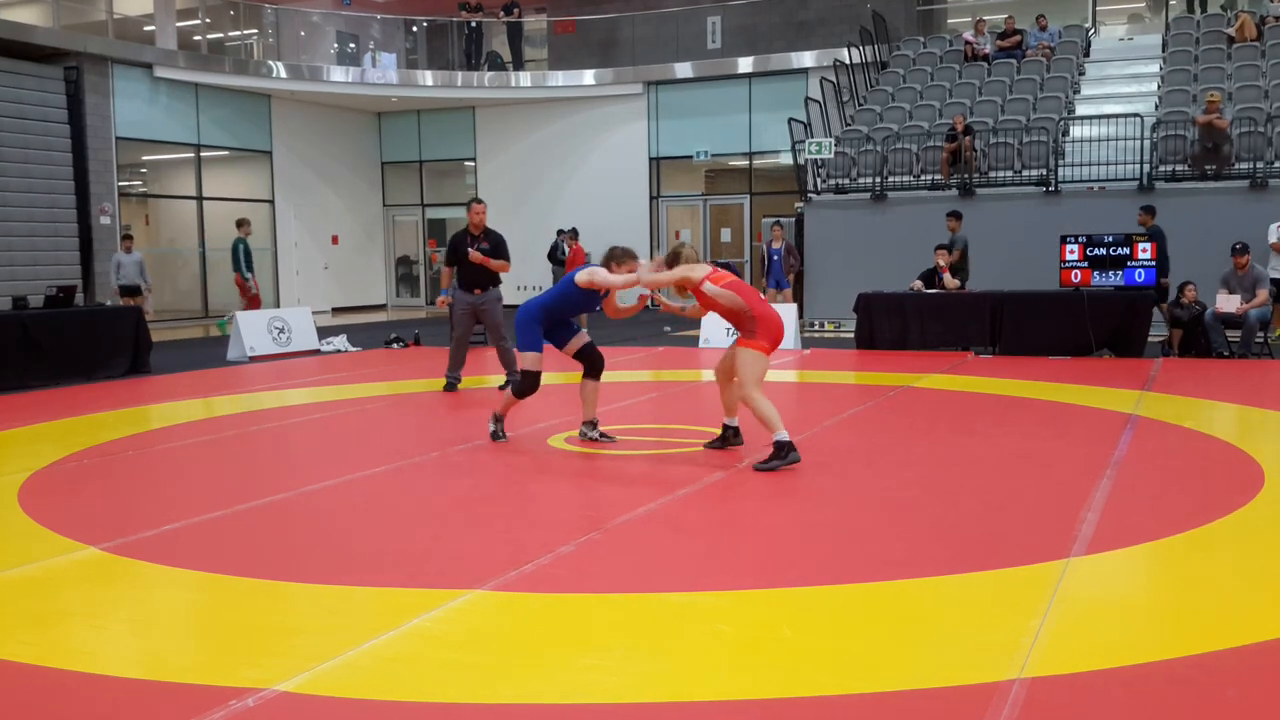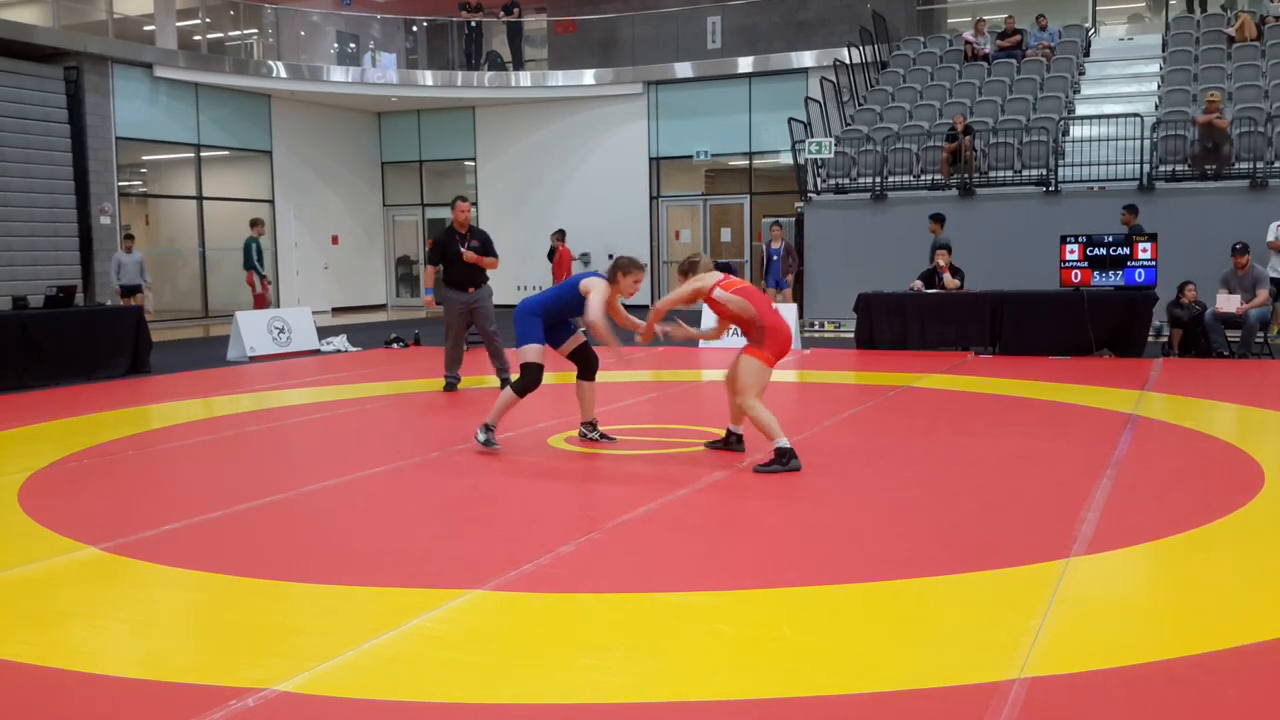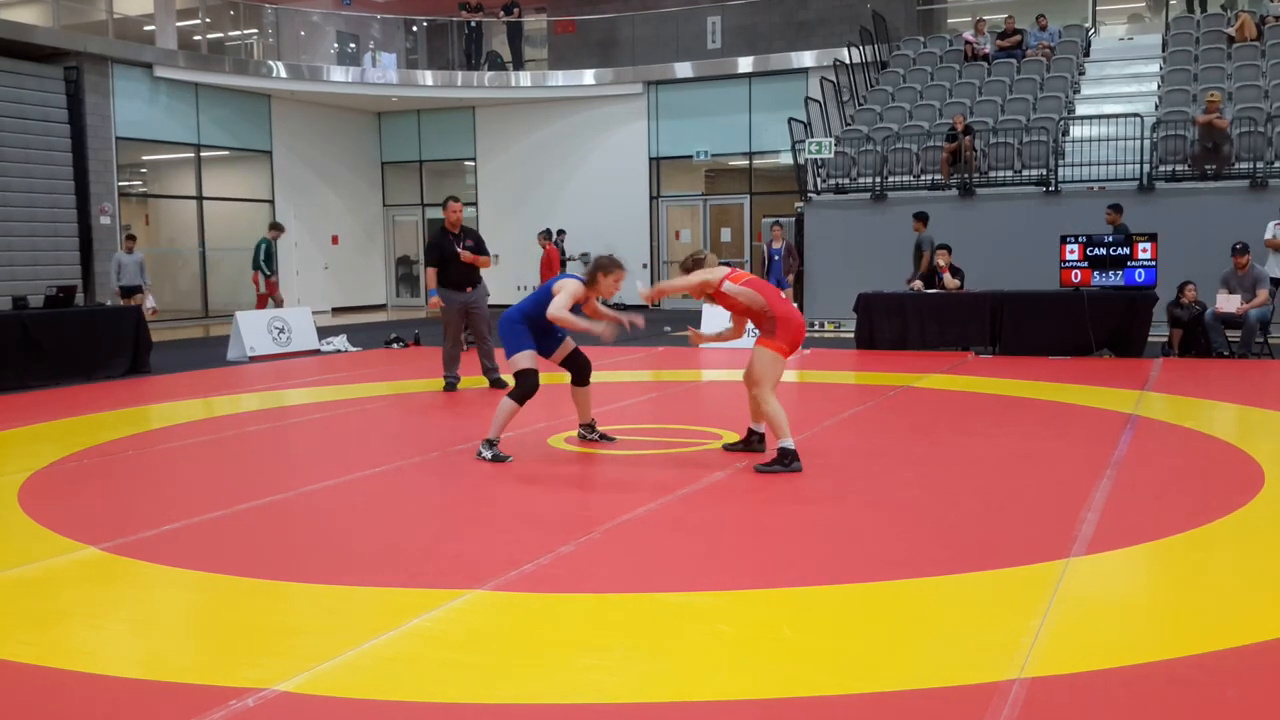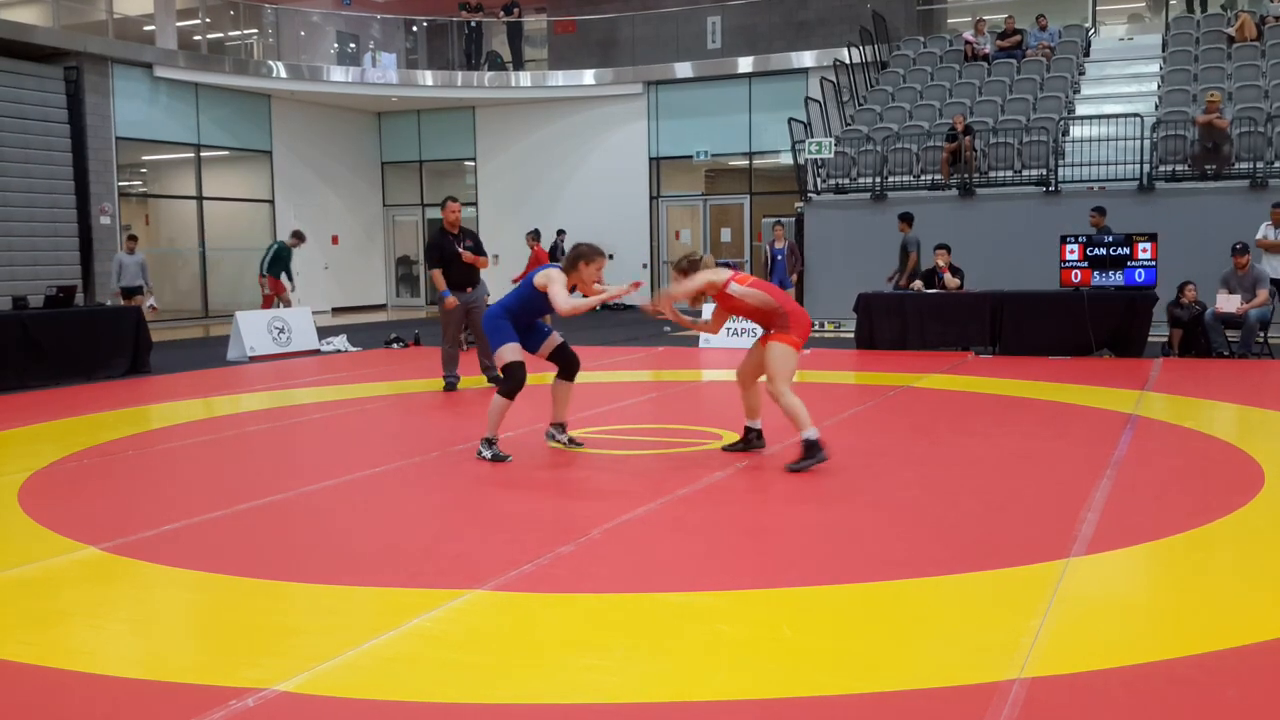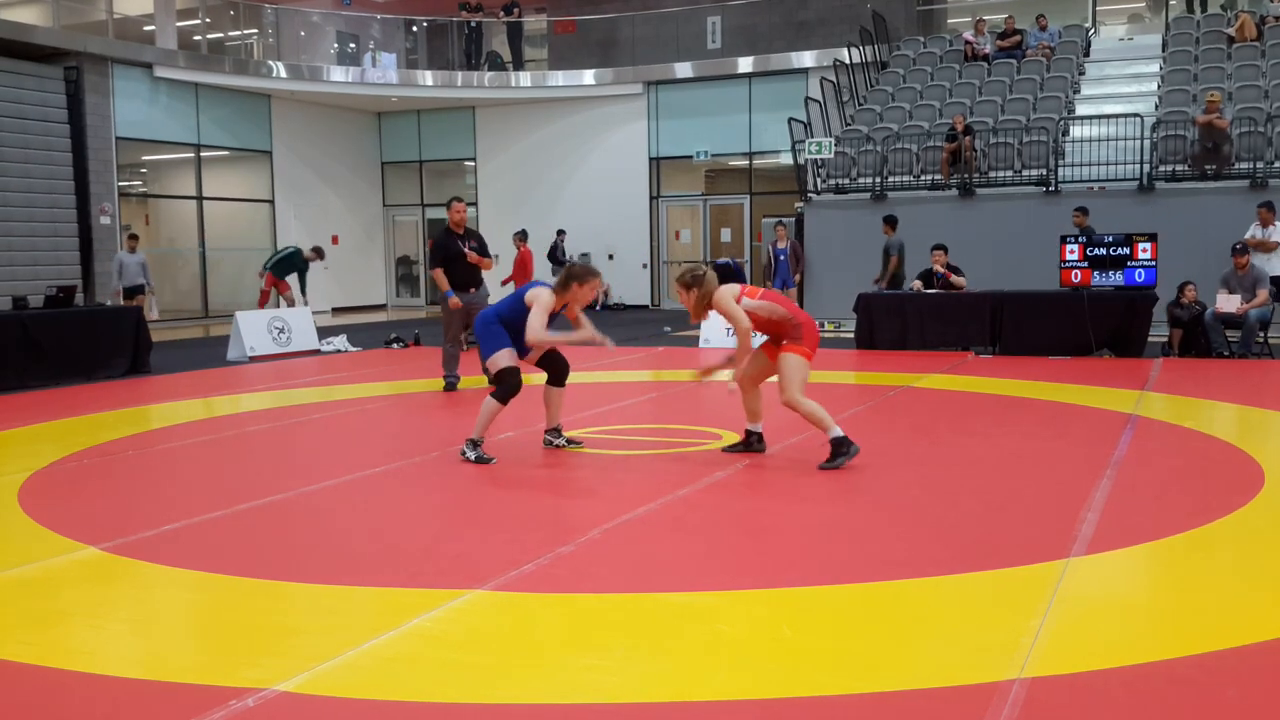
dt=0.2s
person 1, frame 1
left shoulder: (688, 271)
right shoulder: (708, 275)
left elbow: (647, 281)
right elbow: (699, 310)
left wrist: (646, 269)
right wrist: (667, 305)
left hip: (759, 325)
right hip: (766, 323)
left knee: (748, 392)
right knee: (723, 373)
left ankle: (785, 448)
right ankle: (730, 432)
person 1, frame 2
left shoulder: (701, 281)
right shoulder: (720, 286)
left elbow: (661, 306)
right elbow: (718, 332)
left wrist: (648, 330)
right wrist: (691, 333)
left hip: (767, 333)
right hip: (774, 332)
left knee: (745, 401)
right knee: (733, 382)
left ankle: (786, 454)
right ankle: (733, 437)
person 1, frame 3
left shoulder: (708, 275)
right shoulder: (729, 282)
left elbow: (666, 287)
right elbow: (737, 330)
left wrist: (648, 294)
right wrist: (706, 337)
left hip: (780, 324)
right hip: (789, 323)
left knee: (762, 392)
right knee: (751, 380)
left ankle: (788, 455)
right ankle: (755, 437)
person 1, frame 4
left shoulder: (709, 277)
right shoulder: (720, 292)
left elbow: (677, 290)
right elbow: (713, 326)
left wrist: (661, 301)
right wrist: (677, 318)
left hip: (788, 322)
right hip: (784, 324)
left knee: (776, 388)
right knee: (744, 375)
left ankle: (813, 445)
right ankle: (753, 435)
person 1, frame 5
left shoulder: (721, 296)
right shoulder: (728, 300)
left elbow: (746, 327)
right elbow: (745, 345)
left wrist: (737, 365)
right wrist: (717, 366)
left hip: (799, 330)
right hip: (786, 334)
left knee: (791, 397)
right knee: (746, 379)
left ankle: (842, 444)
right ankle: (754, 438)
person 2, frame 1
left shoulder: (607, 284)
right shoulder: (596, 274)
left elbow: (614, 312)
right elbow: (622, 283)
left wrist: (639, 305)
left hip: (557, 321)
right hip: (531, 318)
left knee: (595, 362)
right knee: (530, 382)
left ankle: (588, 426)
right ankle: (498, 417)
person 2, frame 2
left shoulder: (607, 292)
right shoulder: (600, 286)
left elbow: (624, 320)
right elbow: (594, 319)
right wrist: (615, 347)
left hip: (553, 320)
right hip: (530, 314)
left knee: (589, 363)
right knee: (531, 378)
left ankle: (588, 427)
right ankle: (487, 428)
person 2, frame 3
left shoulder: (589, 291)
right shoulder: (575, 287)
left elbow: (595, 312)
right elbow: (554, 314)
left wrist: (621, 318)
right wrist: (592, 328)
left hip: (538, 328)
right hip: (515, 324)
left knee: (582, 367)
right knee: (528, 385)
left ankle: (587, 428)
right ankle: (488, 444)
person 2, frame 4
left shoulder: (574, 278)
right shoulder: (555, 276)
left elbow: (597, 292)
right elbow: (565, 308)
left wrist: (624, 290)
right wrist: (607, 296)
left hip: (525, 322)
right hip: (500, 319)
left knee: (569, 362)
right knee: (515, 377)
left ankle: (556, 427)
right ankle: (487, 443)
person 2, frame 5
left shoulder: (566, 295)
right shoulder: (546, 297)
left elbow: (576, 317)
right elbow: (533, 337)
left wrist: (595, 336)
right wrist: (576, 337)
left hip: (512, 328)
right hip: (491, 326)
left knee: (559, 368)
right knee: (511, 383)
left ankle: (552, 433)
right ankle: (472, 444)
person 3, frame 1
left shoulder: (495, 238)
right shoulder: (457, 239)
left elbow: (505, 267)
right elbow: (448, 268)
left wrist: (483, 260)
right wrist: (444, 292)
left hip: (490, 295)
right hip: (464, 295)
left knee: (499, 337)
right knee: (459, 339)
left ankle: (513, 375)
right ankle: (452, 378)
person 3, frame 2
left shoulder: (481, 235)
right shoulder: (442, 238)
left elbow: (494, 263)
right elbow: (432, 266)
left wrist: (477, 259)
right wrist: (429, 291)
left hip: (480, 292)
right hip: (454, 294)
left knee: (491, 334)
right knee: (454, 339)
left ankle: (504, 374)
right ankle: (452, 378)
person 3, frame 3
left shoulder: (473, 235)
right shoulder: (436, 239)
left elbow: (487, 261)
right elbow: (431, 269)
left wrist: (473, 258)
right wrist: (433, 294)
left hip: (476, 292)
right hip: (451, 295)
left knee: (483, 335)
right knee: (452, 339)
left ankle: (493, 375)
right ankle: (451, 378)
person 3, frame 4
left shoulder: (471, 235)
right shoulder: (436, 240)
left elbow: (485, 262)
right elbow: (435, 271)
left wrist: (473, 259)
right wrist: (446, 294)
left hip: (475, 292)
right hip: (451, 295)
left knee: (484, 334)
right knee: (451, 339)
left ankle: (492, 373)
right ankle: (451, 377)
person 3, frame 5
left shoulder: (476, 236)
right shoulder: (440, 239)
left elbow: (489, 264)
right elbow: (437, 271)
left wrist: (478, 259)
right wrist: (449, 295)
left hip: (478, 293)
right hip: (454, 295)
right knee: (452, 339)
right ankle: (451, 378)
